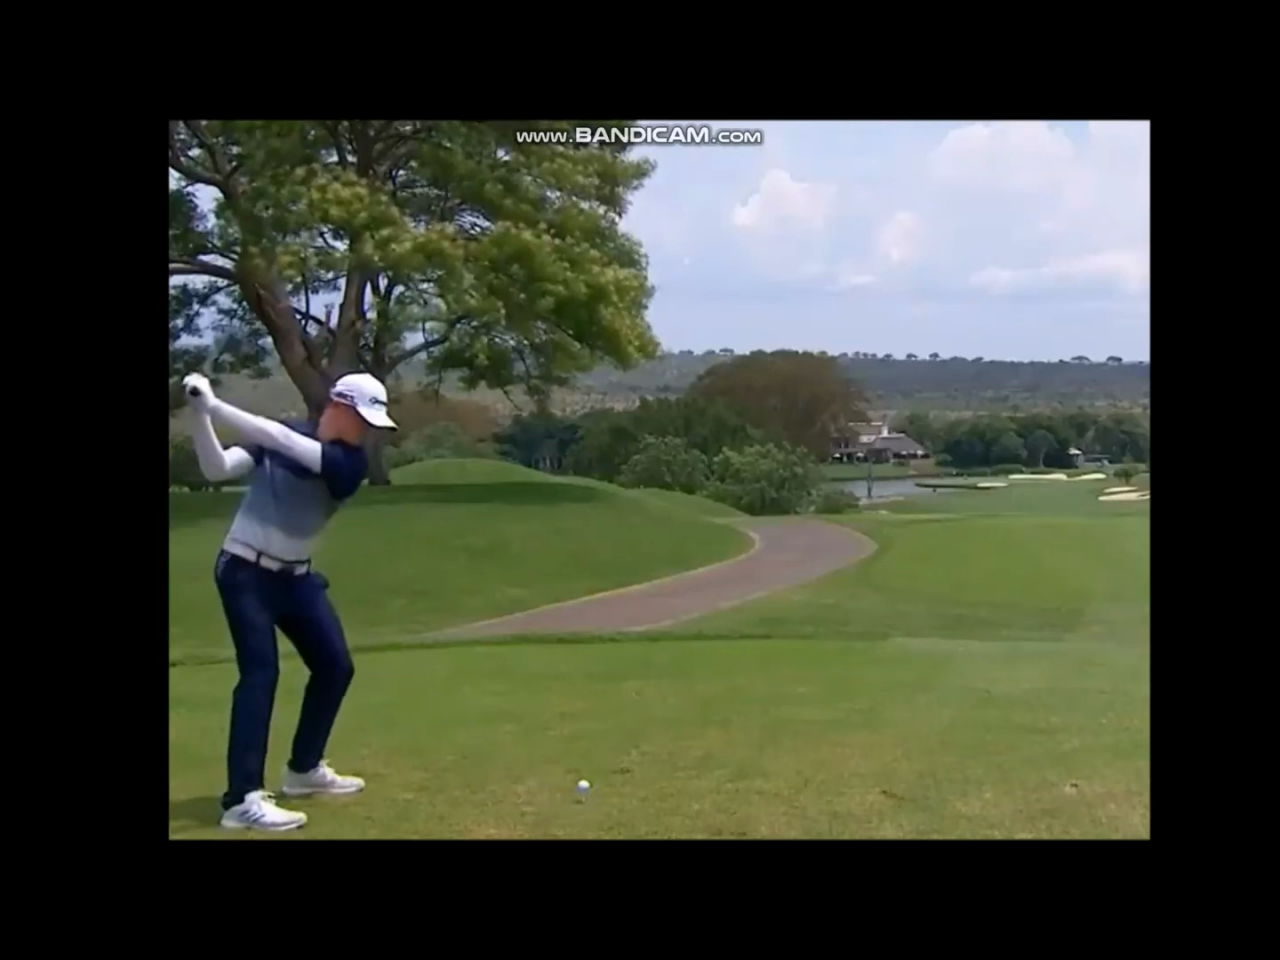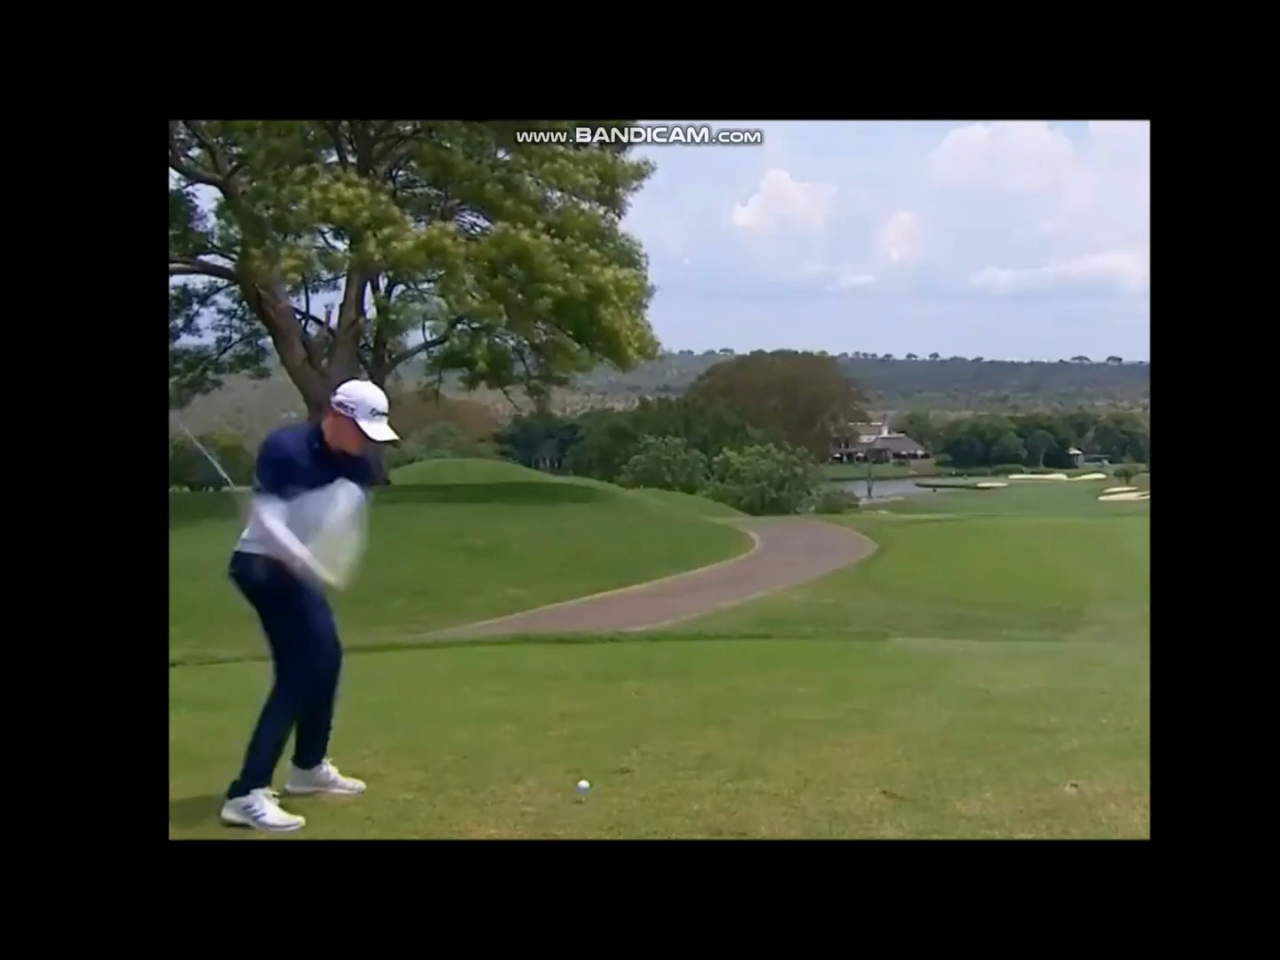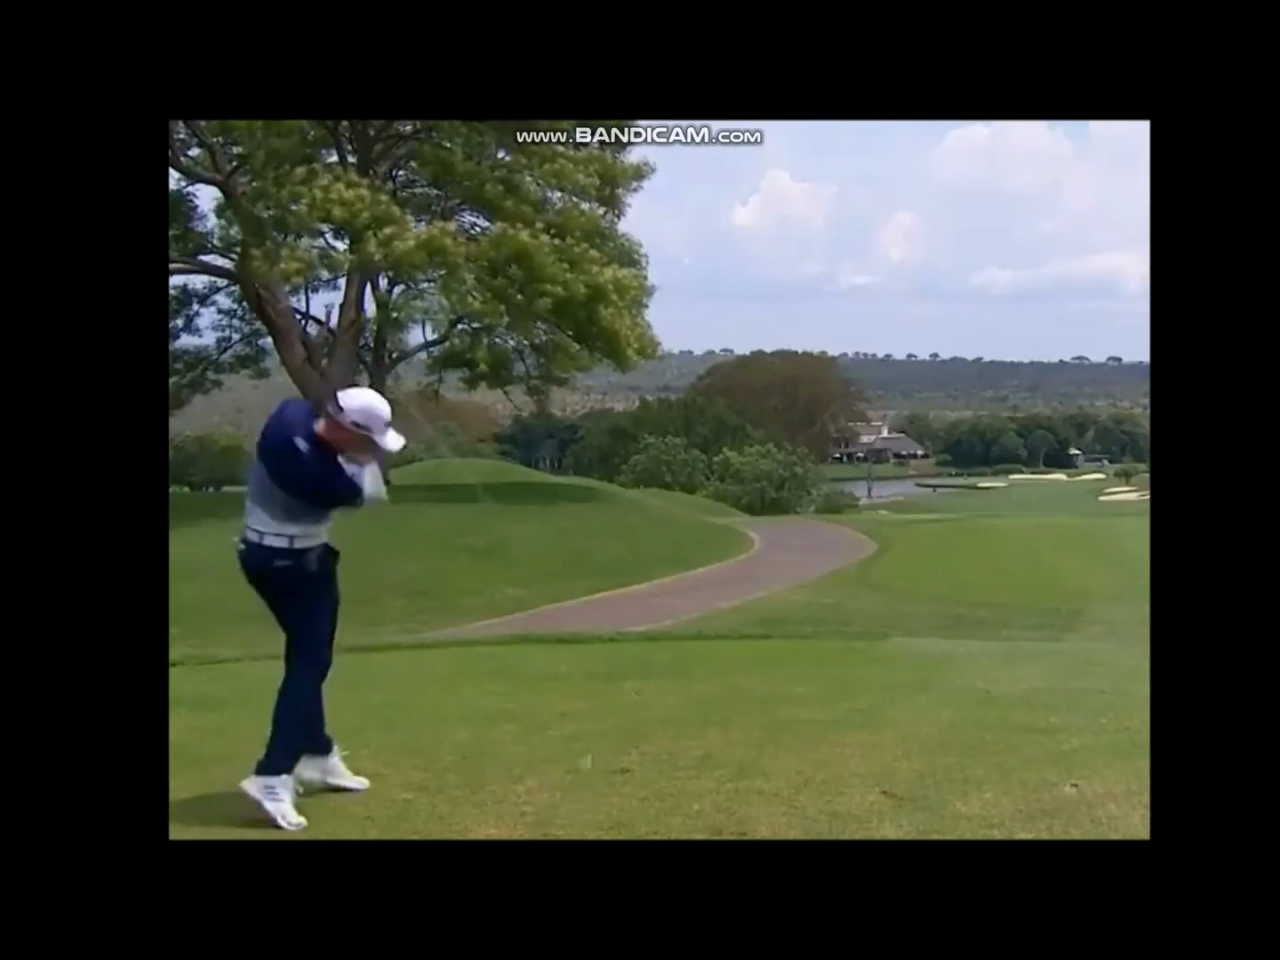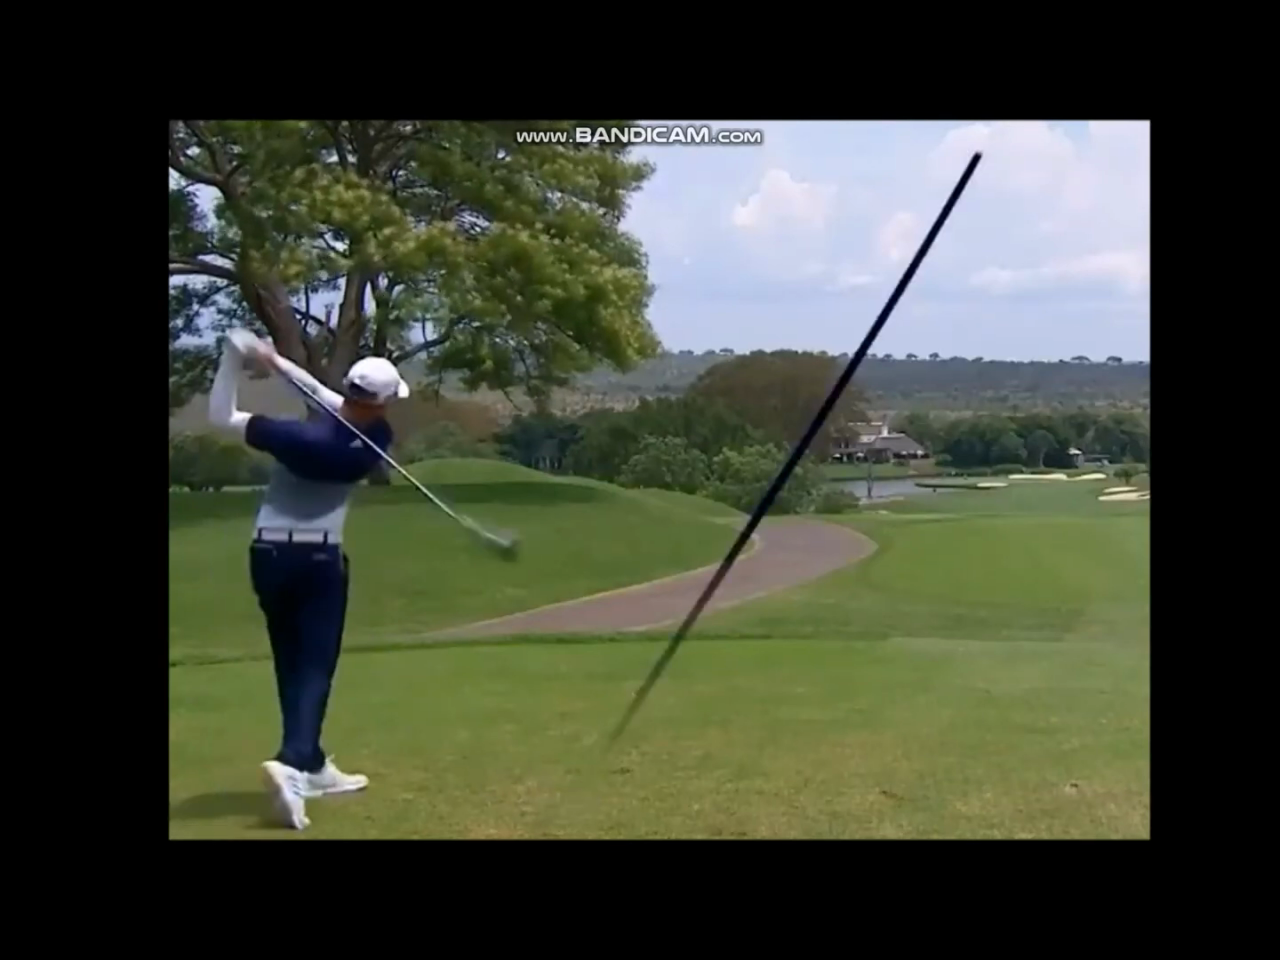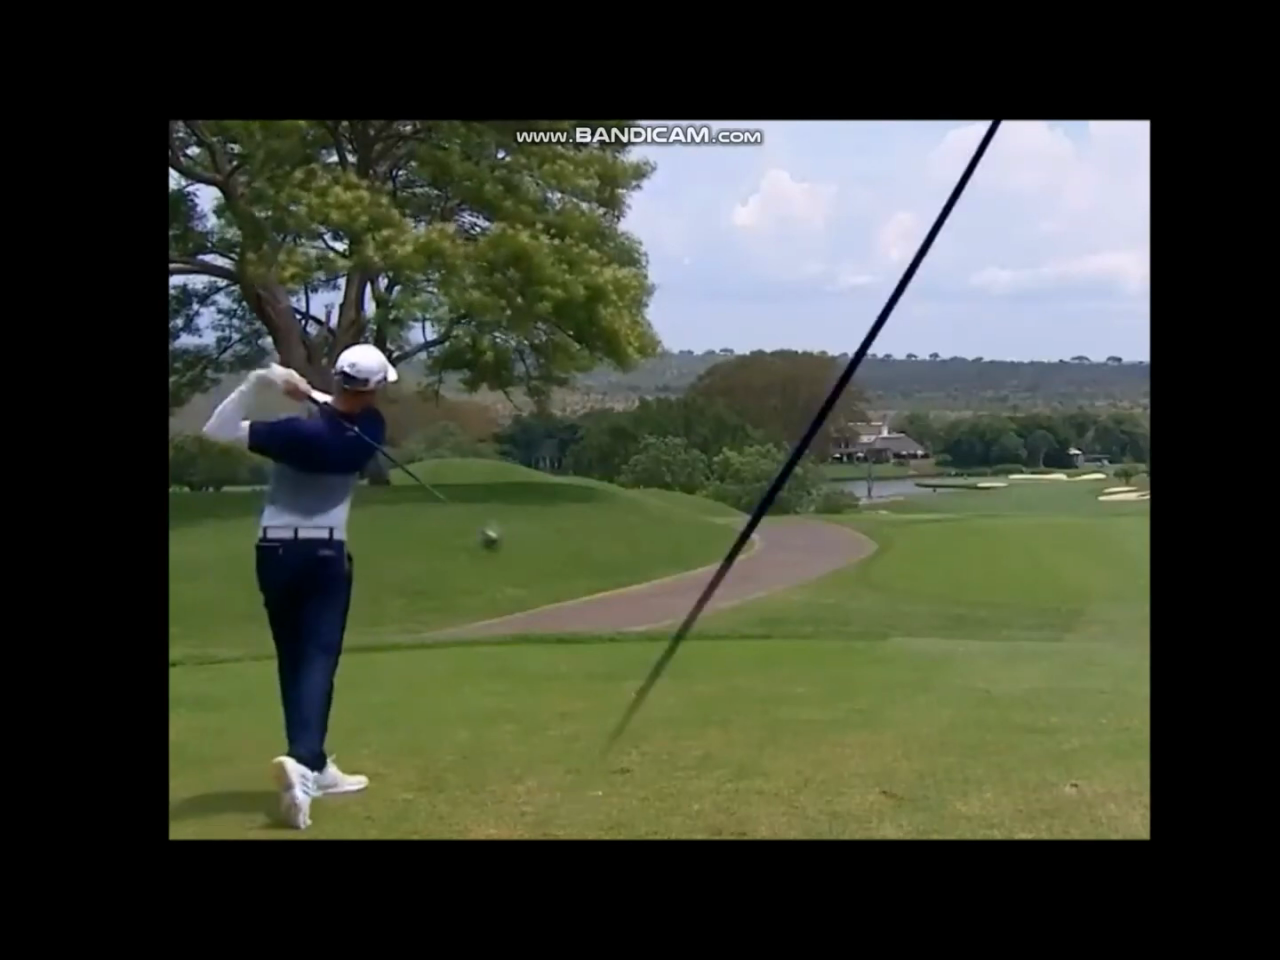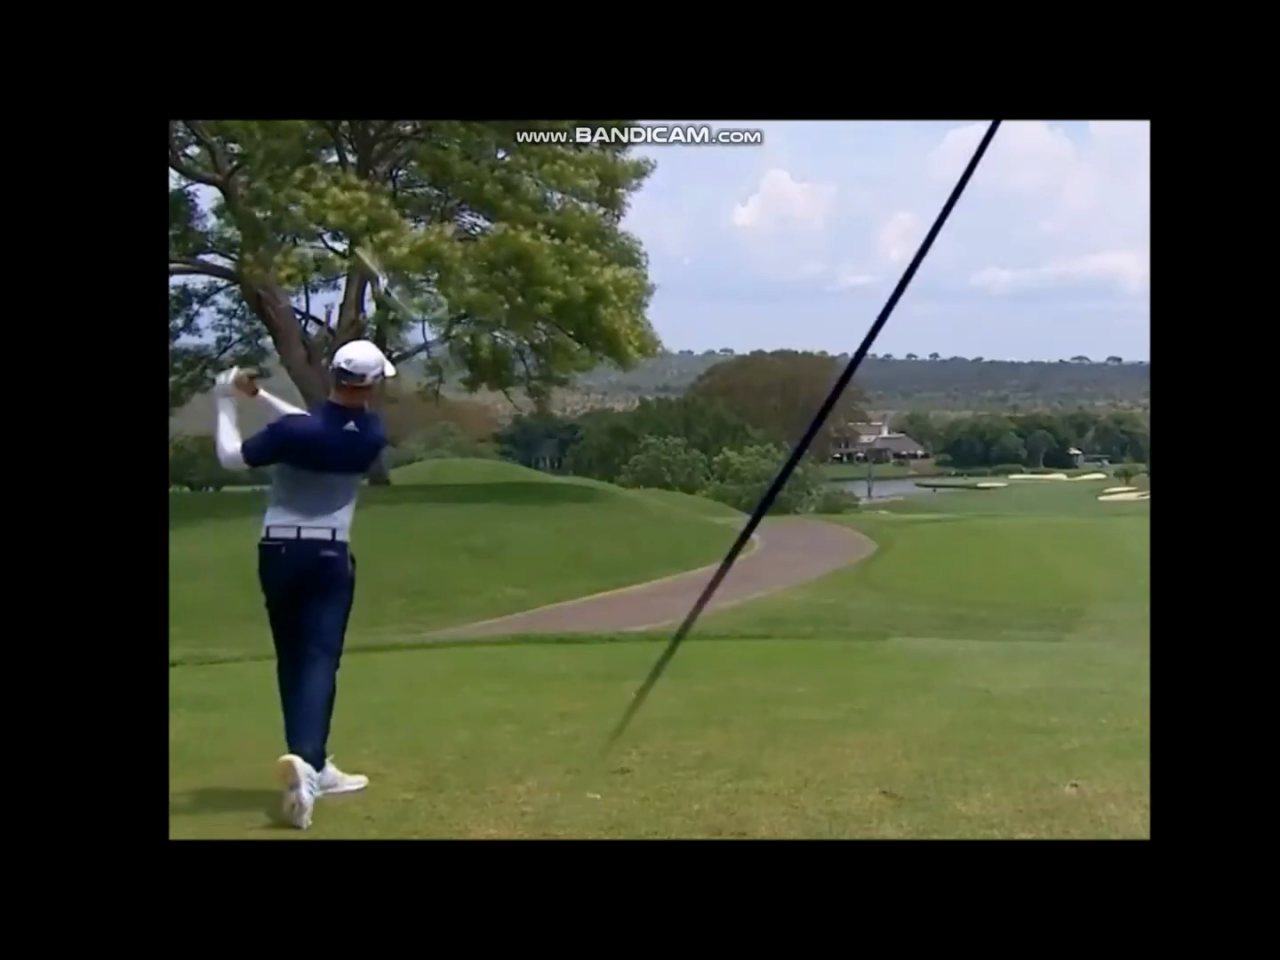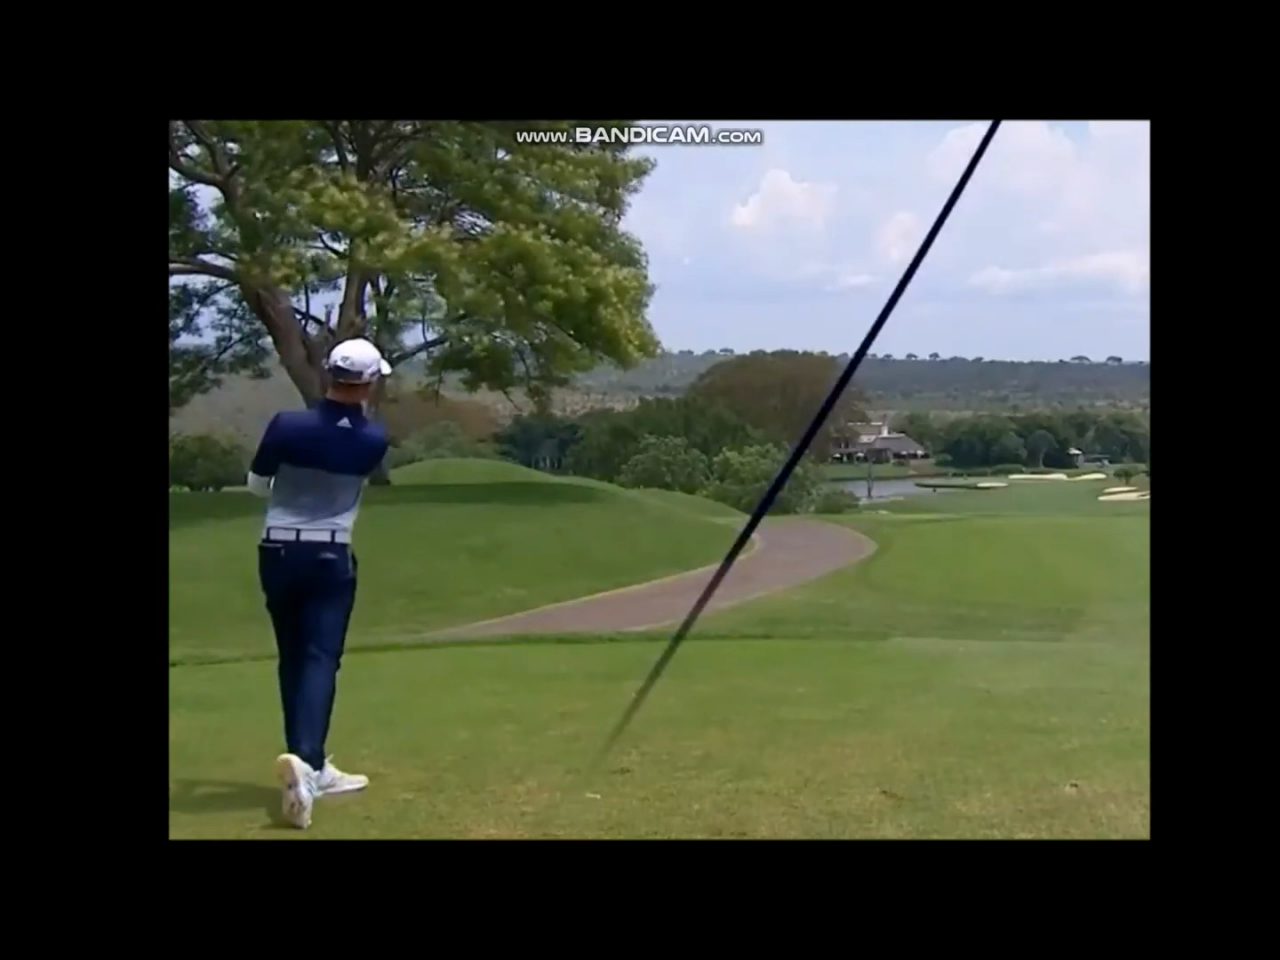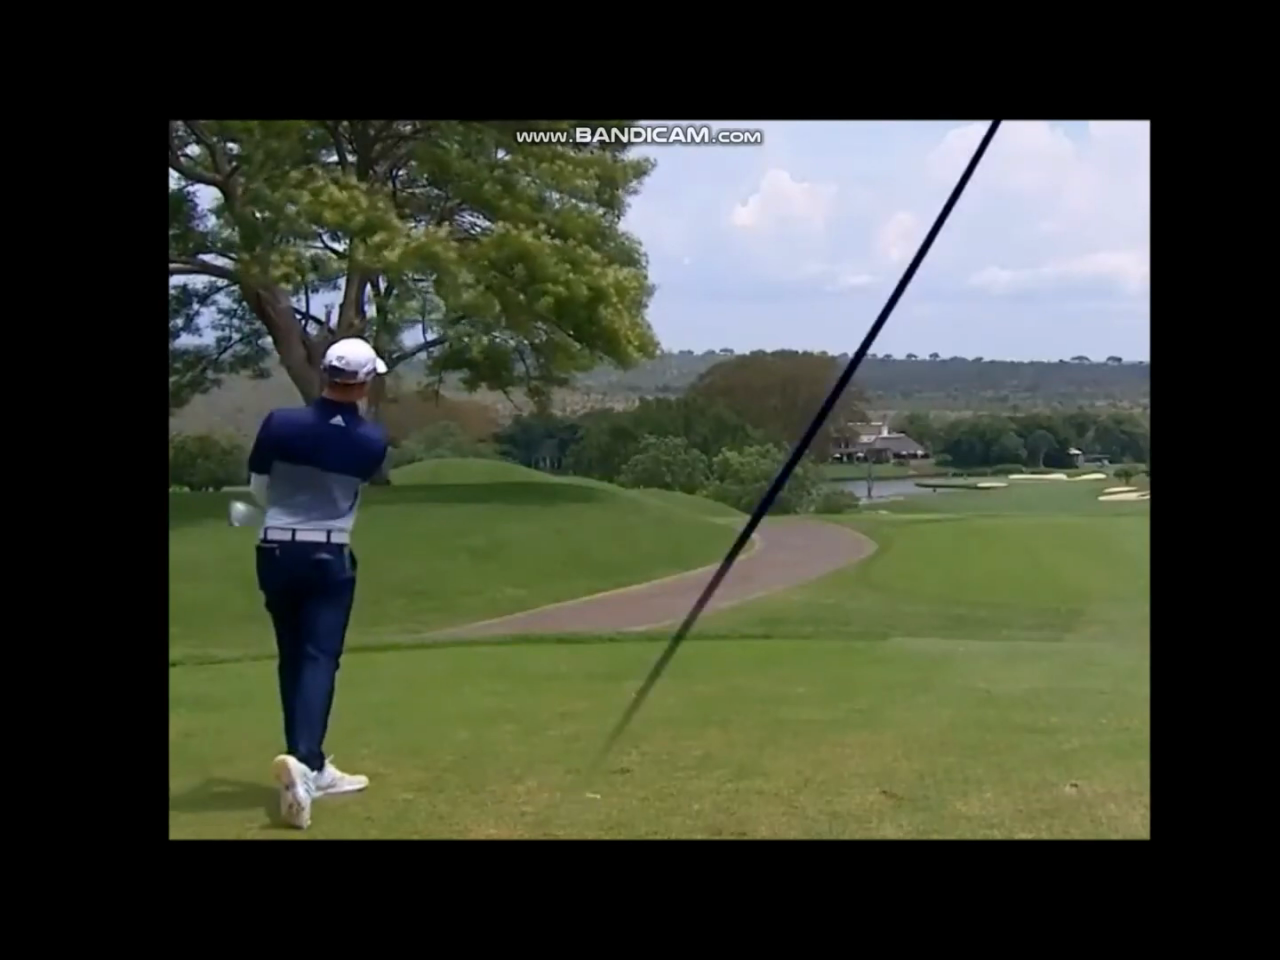
dt=0.2s
person 1, frame 1
left shoulder: (351, 462)
right shoulder: (276, 436)
left elbow: (283, 441)
right elbow: (218, 469)
left wrist: (214, 405)
right wrist: (200, 413)
left hip: (296, 575)
right hip: (245, 570)
left knee: (335, 666)
right knee: (260, 673)
left ankle: (304, 768)
right ankle: (242, 798)
person 1, frame 2
left shoulder: (356, 463)
right shoulder: (285, 449)
right elbow: (267, 519)
left wrist: (311, 565)
right wrist: (301, 559)
left hip: (294, 569)
right hip: (266, 568)
left knee: (323, 660)
right knee: (301, 668)
left ankle: (308, 766)
right ankle: (247, 795)
person 1, frame 3
left shoulder: (284, 421)
right shoulder: (340, 478)
right elbow: (369, 491)
left hip: (258, 557)
right hip: (299, 562)
left knee: (305, 659)
right knee: (308, 664)
left ankle: (316, 757)
right ankle: (272, 778)
person 1, frame 4
left shoulder: (301, 438)
right shoulder: (374, 442)
left elbow: (220, 417)
right elbow: (349, 412)
left wrist: (235, 356)
right wrist: (288, 367)
left hip: (267, 557)
right hip: (320, 562)
left knee: (290, 663)
right knee: (315, 666)
left ankle: (310, 765)
right ankle: (293, 764)
person 1, frame 5
left shoulder: (297, 430)
right shoulder: (370, 431)
left elbow: (217, 430)
right elbow: (340, 414)
left wrist: (259, 380)
right wrist: (302, 388)
left hip: (275, 554)
right hip: (326, 557)
left knee: (293, 660)
right knee: (318, 659)
left ankle: (313, 766)
right ankle: (303, 760)
person 1, frame 6
left shoulder: (291, 431)
right shoulder: (373, 436)
left elbow: (232, 460)
left wrist: (225, 400)
right wrist: (261, 396)
left hip: (278, 552)
right hip: (329, 557)
left knee: (291, 659)
right knee: (319, 659)
left ankle: (311, 765)
right ankle: (306, 760)
person 1, frame 7
left shoulder: (287, 427)
right shoulder: (374, 440)
left elbow: (257, 486)
left hip: (279, 553)
right hip: (331, 558)
left knee: (294, 658)
right knee: (320, 659)
left ankle: (309, 765)
right ankle: (305, 760)
person 1, frame 8
left shoulder: (281, 424)
right shoulder: (372, 440)
left elbow: (259, 489)
left hip: (285, 554)
right hip: (327, 559)
left knee: (308, 654)
right knee: (318, 659)
left ankle: (308, 765)
right ankle: (300, 765)
